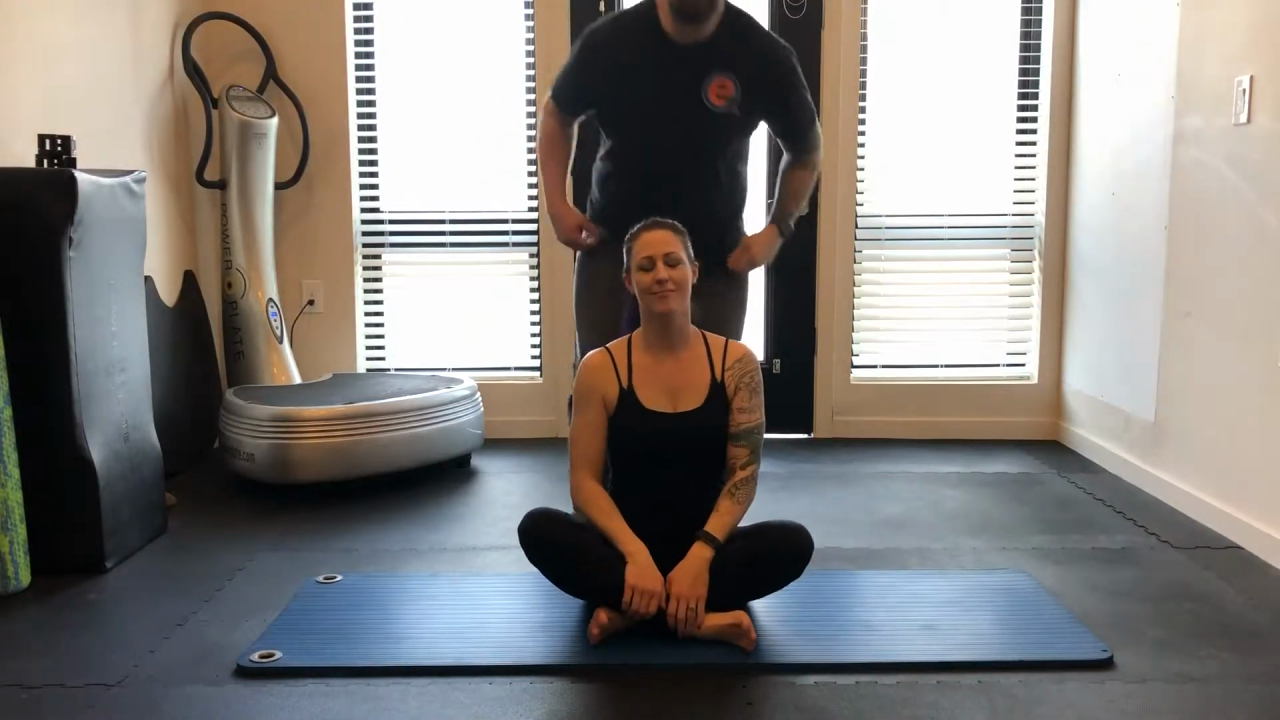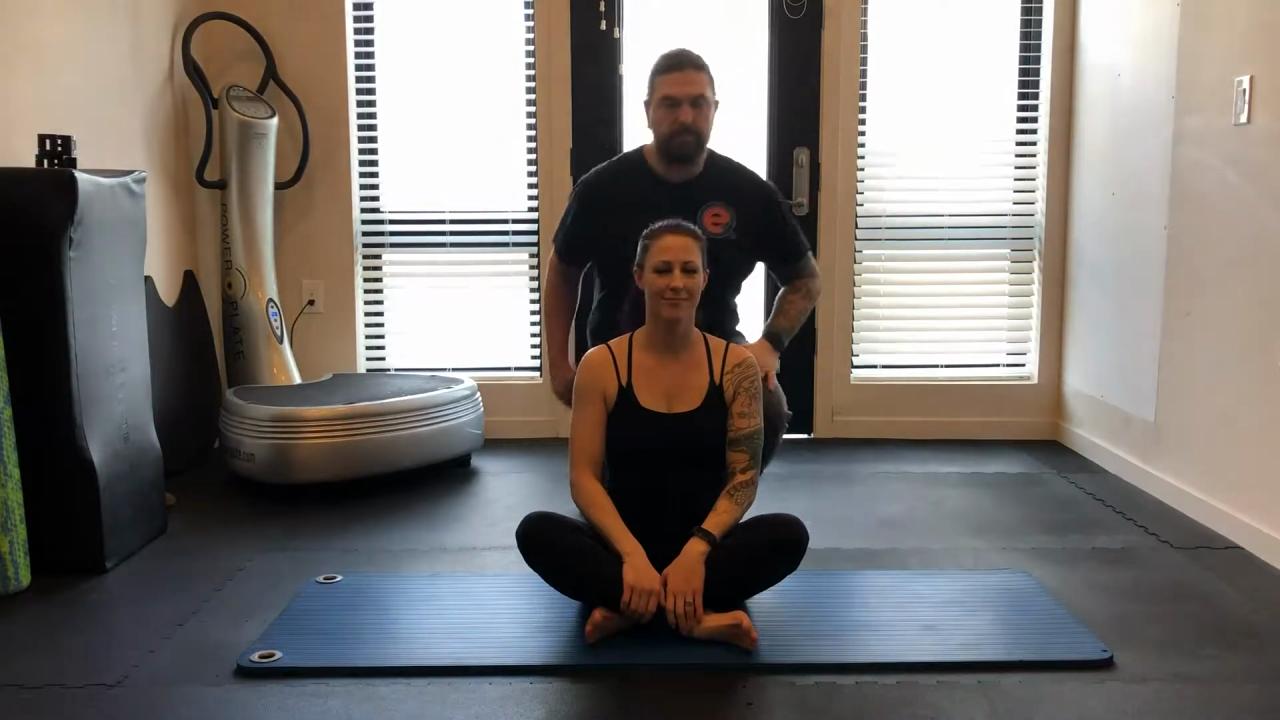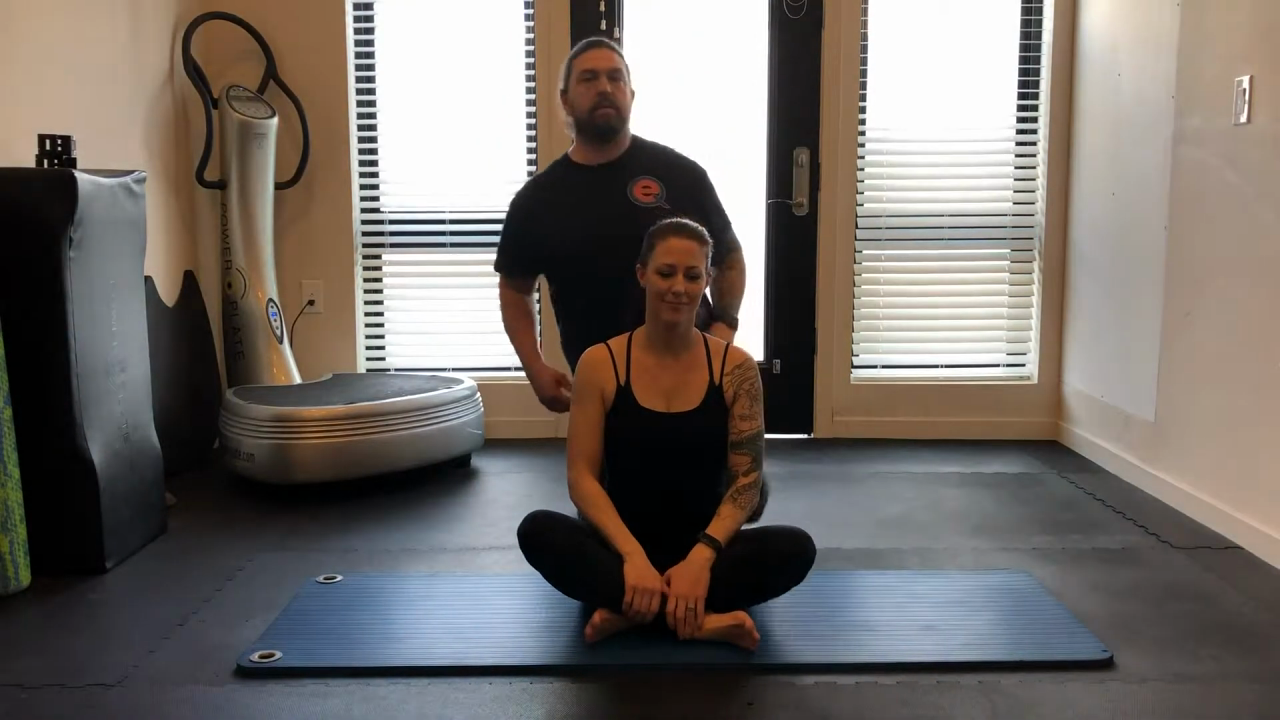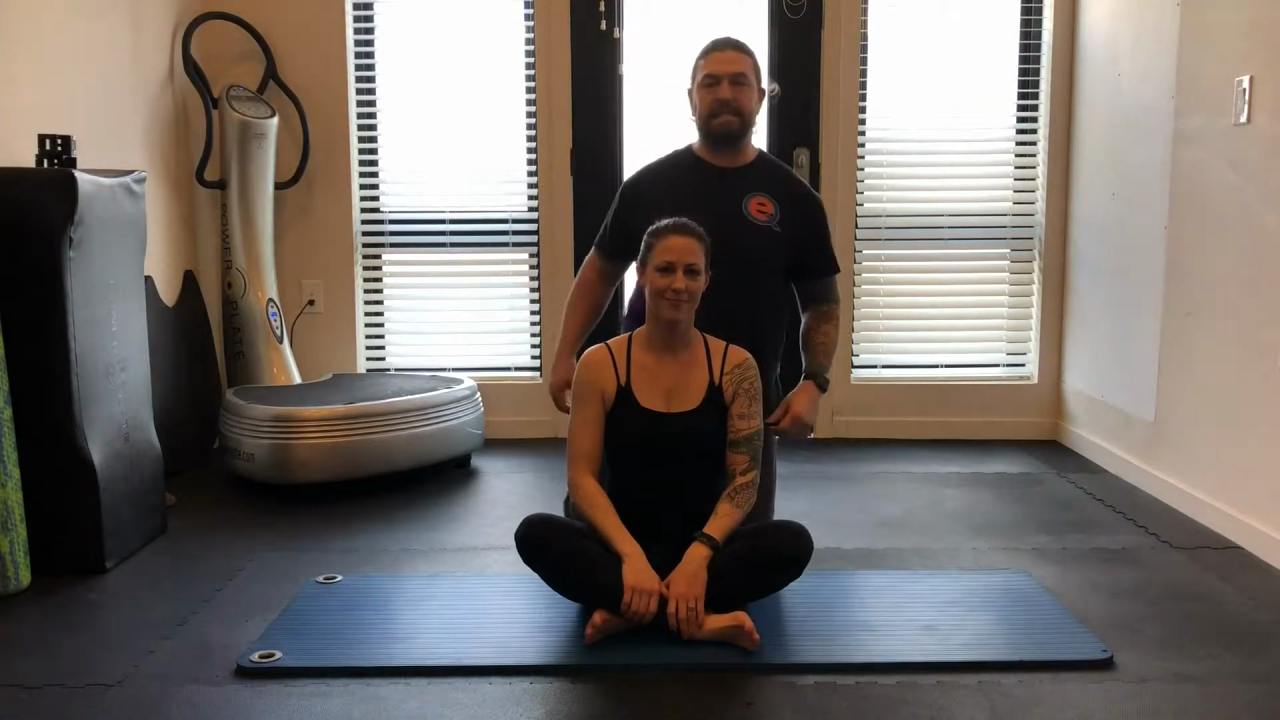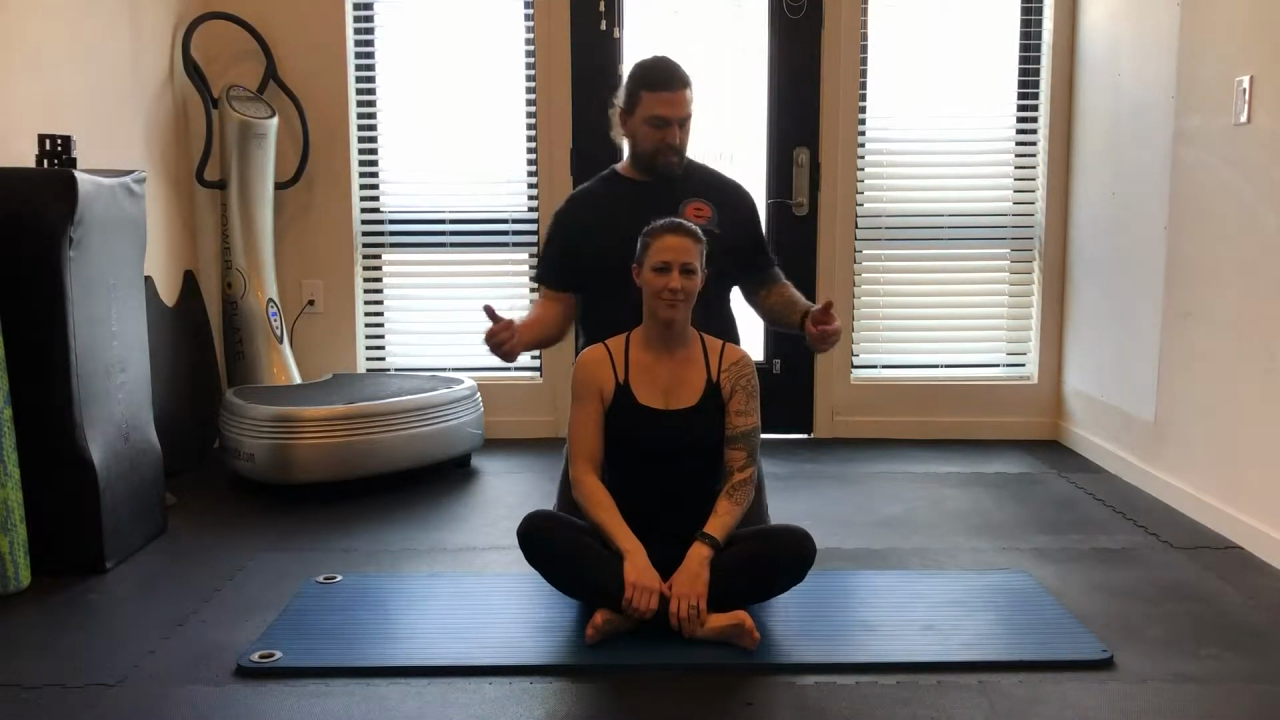
dt=0.7s
person 1, frame 1
left shoulder: (736, 362)
right shoulder: (601, 368)
left elbow: (744, 474)
right elbow: (584, 482)
left wrist: (700, 555)
right wrist: (637, 555)
left hip: (706, 547)
right hip: (627, 548)
left knee: (794, 543)
right knee: (537, 528)
left ankle: (633, 610)
right ankle: (700, 619)
person 1, frame 2
left shoulder: (736, 365)
right shoulder: (600, 365)
left elbow: (744, 477)
right elbow: (584, 478)
left wrist: (696, 549)
right wrist: (633, 555)
left hip: (705, 549)
right hip: (625, 548)
left knee: (788, 534)
right knee: (536, 531)
left ankle: (630, 609)
right ankle: (701, 618)
person 1, frame 3
left shoulder: (736, 367)
right shoulder: (599, 364)
left elbow: (747, 480)
right elbow: (581, 477)
left wrist: (702, 556)
right wrist: (633, 555)
left hip: (705, 549)
right hip: (623, 549)
left knee: (795, 548)
right knee: (537, 531)
left ankle: (630, 610)
right ankle: (701, 618)
person 1, frame 4
left shoulder: (735, 367)
right shoulder: (600, 364)
left elbow: (745, 479)
right elbow: (582, 478)
left wrist: (698, 554)
right wrist: (632, 556)
left hip: (705, 550)
right hip: (624, 548)
left knee: (793, 541)
right knee: (535, 534)
left ankle: (629, 611)
right ankle: (701, 619)
person 1, frame 5
left shoulder: (733, 365)
right shoulder: (597, 364)
left elbow: (742, 476)
right elbow: (583, 475)
left wrist: (700, 554)
right wrist: (633, 553)
left hip: (704, 547)
right hip: (623, 547)
left knee: (795, 547)
right knee: (537, 530)
left ankle: (628, 610)
right ankle: (703, 618)
person 2, frame 1
left shoulder: (763, 55)
right shoulder: (609, 41)
left elbow: (805, 152)
right elbow: (557, 115)
left wrist: (776, 230)
right wrist: (557, 204)
left hip: (715, 252)
right hip: (615, 239)
person 2, frame 2
left shoulder: (748, 193)
right shoulder: (602, 190)
left elbow: (805, 279)
right elbow: (564, 271)
left wrist: (771, 342)
right wrist: (558, 361)
left knee: (767, 412)
person 2, frame 3
left shoulder: (677, 173)
right shoulder: (537, 200)
left elbow: (728, 254)
right elbow: (514, 287)
left wrist: (724, 325)
right wrist: (535, 368)
person 2, frame 4
left shoulder: (792, 197)
right shoulder: (649, 185)
left elbow: (822, 304)
right elbow: (602, 270)
left wrist: (812, 384)
right wrist: (565, 354)
person 2, frame 5
left shoulder: (725, 197)
right shoulder: (584, 210)
left elbow: (765, 286)
right elbow: (557, 308)
left wrist: (804, 318)
right wrist: (519, 334)
